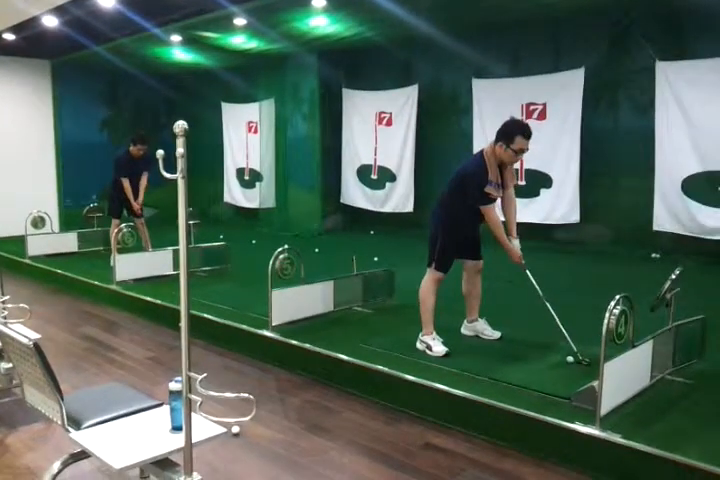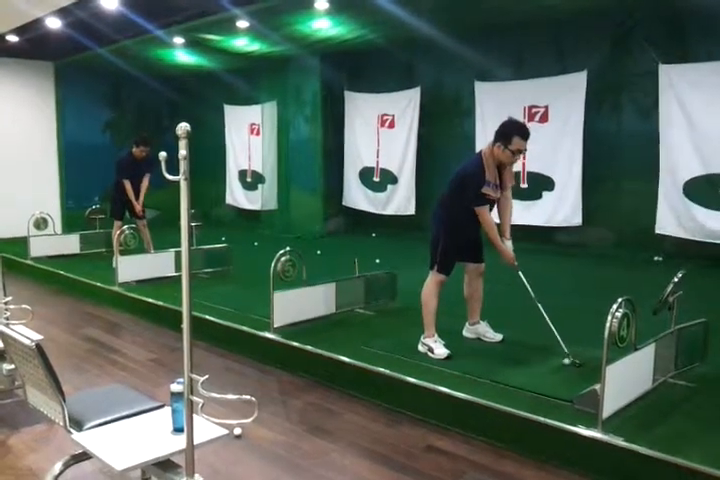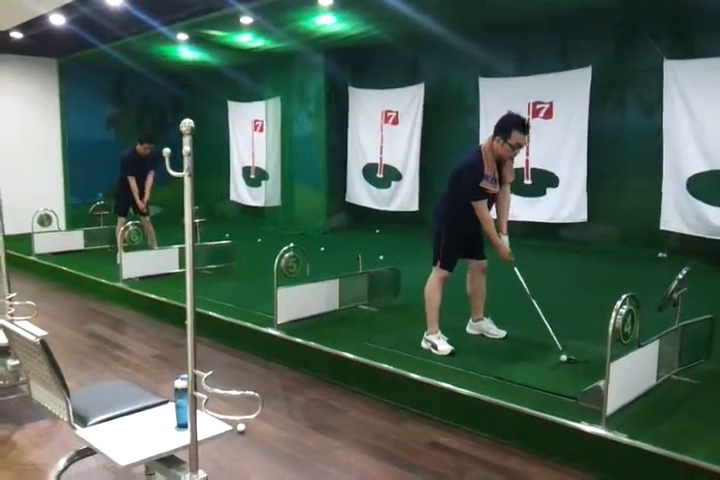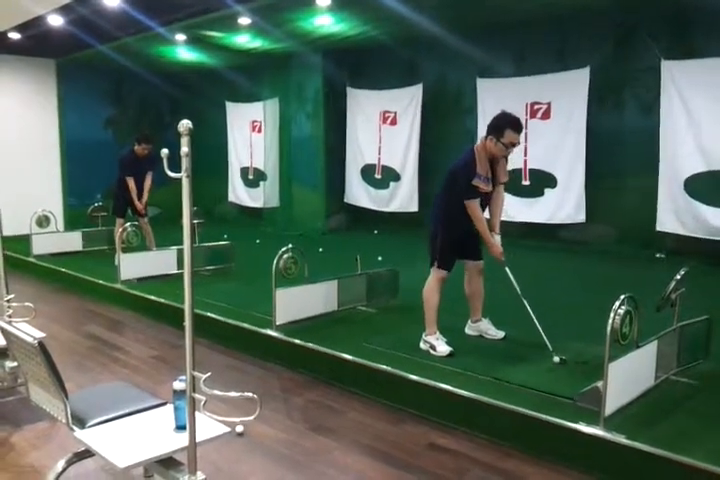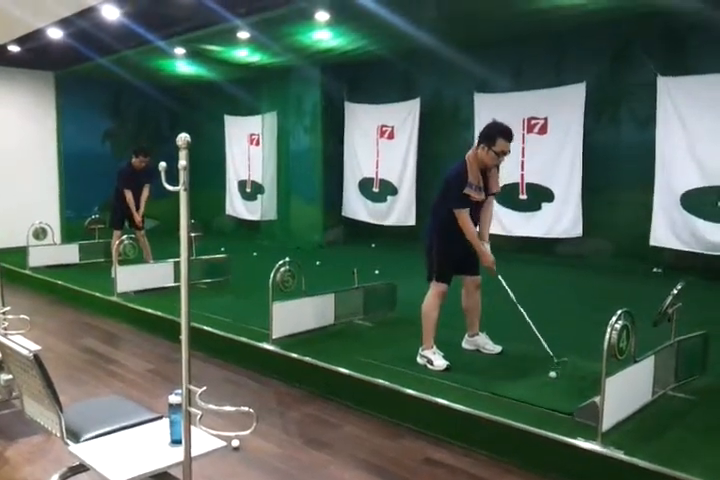
dt=0.3s
person 1, frame 1
left shoulder: (504, 161)
right shoulder: (476, 171)
left elbow: (508, 194)
right elbow: (490, 214)
left wrist: (513, 236)
right wrist: (509, 249)
left hip: (469, 222)
right hip: (447, 222)
left knee: (475, 267)
right knee: (435, 274)
left ankle: (472, 321)
right ankle: (426, 335)
person 1, frame 2
left shoulder: (504, 163)
right shoulder: (474, 172)
left elbow: (505, 196)
right elbow: (484, 215)
left wrist: (507, 237)
right wrist: (502, 249)
left hip: (469, 225)
right hip: (448, 224)
left knee: (476, 269)
right knee: (438, 276)
left ankle: (474, 324)
right ankle: (428, 338)
person 1, frame 3
left shoulder: (505, 158)
right shoulder: (473, 166)
left elbow: (504, 192)
right elbow: (482, 210)
left wrist: (503, 232)
right wrist: (499, 245)
left hip: (472, 222)
right hip: (450, 220)
left knee: (479, 266)
right knee: (441, 272)
left ankle: (477, 321)
right ankle: (431, 334)
person 1, frame 4
left shoulder: (499, 158)
right shoulder: (466, 166)
left elbow: (498, 192)
right elbow: (473, 208)
left wrist: (496, 232)
right wrist: (490, 244)
left hip: (468, 222)
right hip: (446, 221)
left knee: (476, 267)
right knee: (439, 273)
left ankle: (476, 322)
right ankle: (430, 335)
person 1, frame 5
left shoulder: (491, 169)
right shoulder: (458, 176)
left elbow: (487, 204)
right elbow: (463, 219)
left wrist: (485, 242)
right wrist: (483, 252)
left hip: (466, 236)
right hip: (443, 235)
left knee: (473, 282)
right knee: (439, 288)
left ankle: (473, 336)
right ankle: (427, 350)
person 2, frame 1
left shoulder: (146, 158)
right shoulder: (121, 159)
left elbow: (144, 178)
right elbow: (125, 182)
left wrist: (140, 199)
right wrist: (132, 203)
left hip: (135, 193)
right hip: (118, 193)
left knee: (140, 221)
right knee: (116, 222)
left ankle: (149, 250)
right ankle: (114, 254)
person 2, frame 2
left shoulder: (147, 160)
right shoulder: (124, 161)
left elbow: (145, 180)
right elbow: (127, 184)
left wrist: (140, 200)
right wrist: (134, 204)
left hip: (137, 195)
right hip: (120, 195)
left knee: (142, 223)
right knee: (118, 224)
left ankle: (151, 252)
right ankle: (116, 256)
person 2, frame 3
left shoulder: (152, 157)
right shoulder: (128, 158)
left elbow: (150, 177)
right elbow: (132, 181)
left wrist: (146, 197)
right wrist: (137, 201)
left hip: (141, 192)
right hip: (124, 192)
left knee: (146, 220)
right knee: (122, 220)
left ankle: (155, 248)
right ankle: (120, 252)
person 2, frame 4
left shoulder: (151, 158)
right shoulder: (126, 158)
left elbow: (148, 177)
right elbow: (130, 181)
left wrist: (145, 197)
right wrist: (135, 202)
left hip: (139, 193)
right hip: (123, 192)
left knee: (144, 221)
right knee: (120, 221)
left ankle: (153, 249)
right ankle: (118, 253)
person 2, frame 5
left shoulder: (148, 171)
right shoulder: (124, 171)
left elbow: (146, 190)
right elbow: (128, 194)
left wrist: (141, 210)
right wrist: (134, 214)
left hip: (137, 205)
right hip: (120, 205)
left knee: (141, 234)
right knee: (117, 234)
left ankle: (150, 262)
right ankle: (115, 265)
